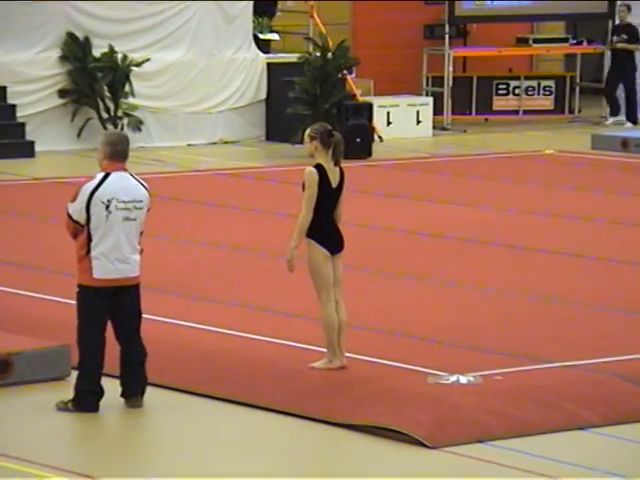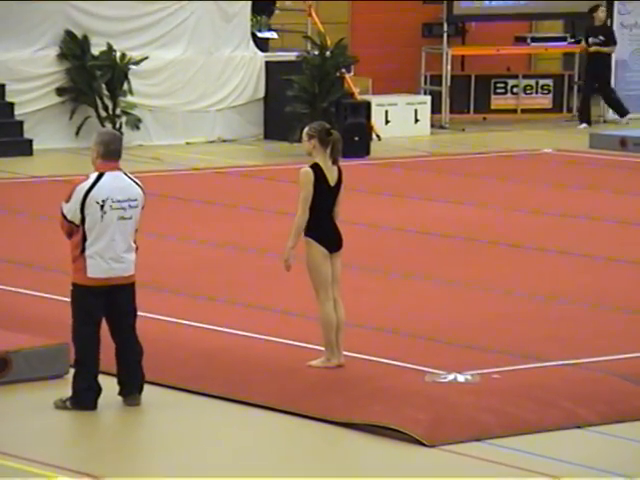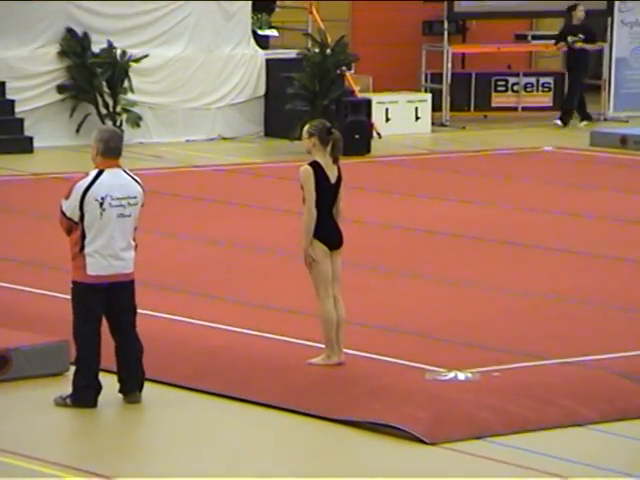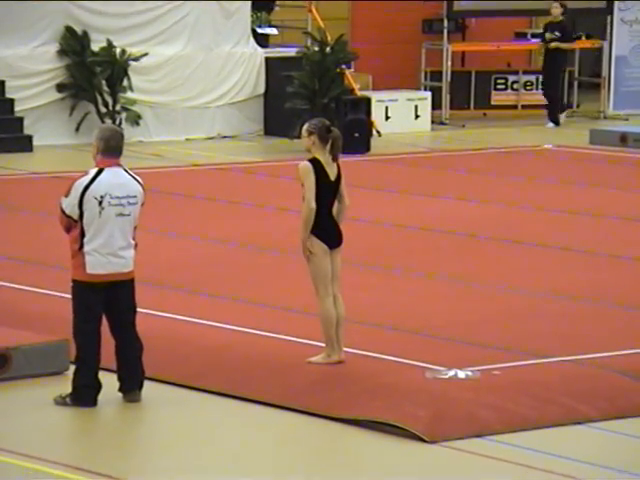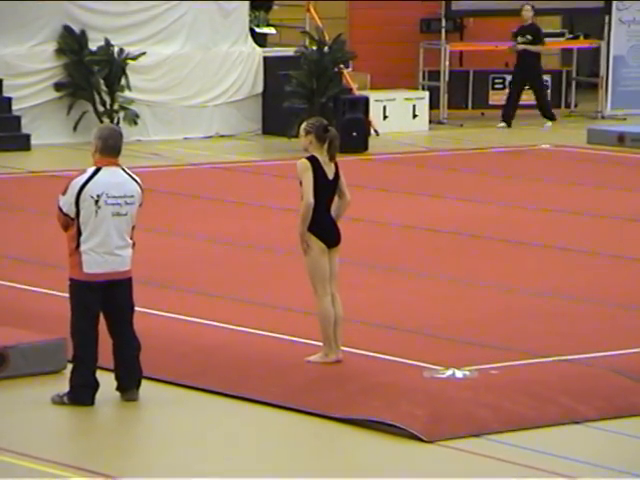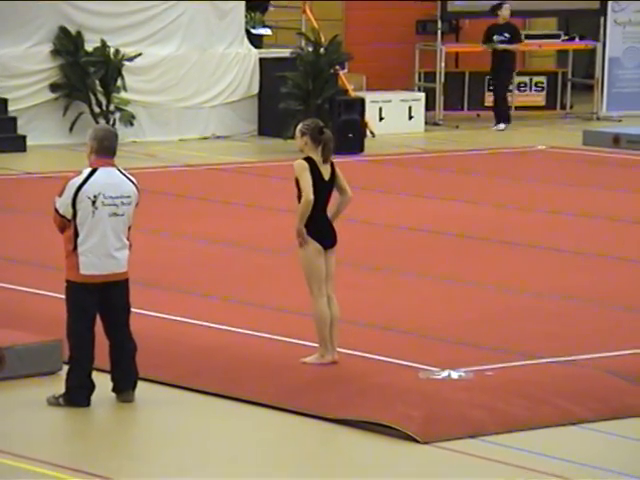
dt=0.3s
person 1, frame 1
left shoulder: (92, 188)
right shoulder: (142, 190)
left elbow: (72, 227)
left hip: (96, 275)
right hip: (129, 274)
left knee: (91, 338)
right knee: (130, 335)
left ankle: (86, 399)
right ankle: (134, 392)
person 1, frame 2
left shoulder: (87, 188)
right shoulder: (136, 188)
left elbow: (67, 227)
left hip: (90, 274)
right hip: (124, 273)
left knee: (86, 337)
right knee: (126, 333)
left ankle: (84, 397)
right ankle: (132, 390)
person 1, frame 3
left shoulder: (85, 186)
right shoulder: (135, 185)
left elbow: (66, 224)
left hip: (90, 272)
right hip: (123, 271)
left knee: (87, 334)
right knee: (126, 330)
left ankle: (84, 394)
right ankle: (132, 388)
person 1, frame 4
left shoulder: (85, 184)
right shoulder: (136, 184)
left elbow: (66, 222)
left hip: (90, 270)
right hip: (123, 269)
left knee: (87, 333)
right knee: (125, 329)
left ankle: (84, 393)
right ankle: (132, 386)
person 1, frame 5
left shoulder: (82, 183)
right shoulder: (134, 184)
left elbow: (64, 220)
left hip: (87, 269)
right hip: (121, 268)
left knee: (84, 333)
right knee: (123, 329)
left ankle: (81, 392)
right ankle: (130, 385)
person 1, frame 6
left shoulder: (79, 184)
right shoulder: (130, 184)
left elbow: (60, 222)
left hip: (84, 271)
right hip: (118, 270)
left knee: (81, 334)
right knee: (119, 330)
left ankle: (77, 393)
right ankle: (126, 386)
person 2, frame 1
left shoulder: (312, 173)
right shoulder: (339, 171)
left elbow: (307, 214)
left wrist: (293, 246)
left hip: (319, 240)
right hip: (336, 237)
left knee: (326, 300)
right knee: (337, 298)
left ankle: (332, 357)
right ankle: (340, 354)
person 2, frame 2
left shoulder: (309, 172)
right shoulder: (337, 170)
left elbow: (303, 213)
left wrist: (291, 245)
left hip: (317, 238)
right hip: (335, 235)
left knee: (324, 298)
right knee: (335, 296)
left ankle: (330, 355)
right ankle: (338, 353)
person 2, frame 3
left shoulder: (308, 170)
right shoulder: (336, 167)
left elbow: (310, 211)
right elbow: (338, 208)
left wrist: (306, 244)
left hip: (320, 236)
right hip: (335, 234)
left knee: (324, 296)
right knee: (335, 294)
left ankle: (331, 353)
right ankle: (338, 350)
person 2, frame 4
left shoulder: (307, 166)
right shoulder: (335, 165)
left elbow: (310, 206)
right elbow: (343, 202)
left wrist: (304, 237)
right wrist: (334, 226)
left hip: (319, 234)
right hip: (334, 232)
left knee: (324, 295)
right knee: (334, 293)
left ankle: (331, 352)
right ankle: (338, 349)
person 2, frame 5
left shoulder: (306, 164)
right shoulder: (333, 163)
left elbow: (308, 202)
right elbow: (345, 198)
left wrist: (302, 230)
left hip: (316, 233)
right hip: (333, 231)
left knee: (322, 294)
right knee: (332, 292)
left ankle: (328, 351)
right ankle: (336, 348)
person 2, frame 6
left shoulder: (302, 164)
right shoulder: (329, 164)
left elbow: (307, 198)
right elbow: (347, 195)
left wrist: (299, 226)
left hip: (313, 233)
right hip: (328, 231)
left knee: (318, 295)
right knee: (328, 293)
left ankle: (324, 352)
right ankle: (331, 349)
person 3, frame 1
right shoulder: (615, 28)
left wrist: (623, 45)
right wrist: (611, 46)
left hip: (628, 65)
right hip: (615, 63)
left knee: (629, 92)
right knee: (608, 89)
right ankle: (615, 113)
person 3, frame 2
left shoulder: (608, 30)
right shoulder: (589, 30)
left elbow: (612, 49)
left wrist: (597, 48)
right wrist: (586, 49)
left hip: (604, 66)
right hip: (590, 65)
left knee: (606, 93)
right knee: (586, 92)
left ankle: (623, 113)
right ankle: (585, 121)
person 3, frame 3
left shoulder: (586, 29)
right shoulder: (566, 29)
left elbow: (594, 46)
right elbow: (558, 45)
left wrist: (582, 45)
right wrist: (563, 45)
left hip: (582, 64)
right hip: (570, 64)
left knee: (573, 91)
right knee: (577, 93)
left ankle: (563, 119)
right ankle: (585, 117)
person 3, frame 4
left shoulder: (565, 26)
right shoulder: (547, 25)
left elbow: (570, 45)
left wrist: (557, 44)
right wrist: (543, 45)
left hip: (559, 62)
right hip: (547, 62)
left knee: (554, 91)
right knee: (546, 90)
left ankle: (554, 120)
right ankle: (561, 109)
person 3, frame 5
left shoulder: (536, 29)
right shoulder: (520, 29)
left elbow: (540, 48)
left wrist: (525, 47)
right wrist: (515, 48)
left hip: (533, 66)
right hip: (520, 66)
left knee: (539, 92)
right knee: (513, 92)
left ankle: (550, 118)
right ankle: (506, 120)
person 3, frame 6
left shoulder: (512, 27)
right shoulder: (491, 28)
left elbow: (518, 46)
right elbow: (486, 45)
left wrist: (504, 46)
right wrist: (490, 47)
left hip: (508, 64)
right hip: (496, 63)
left knee: (501, 92)
right knee: (497, 93)
left ankle: (504, 120)
right ankle: (500, 121)
